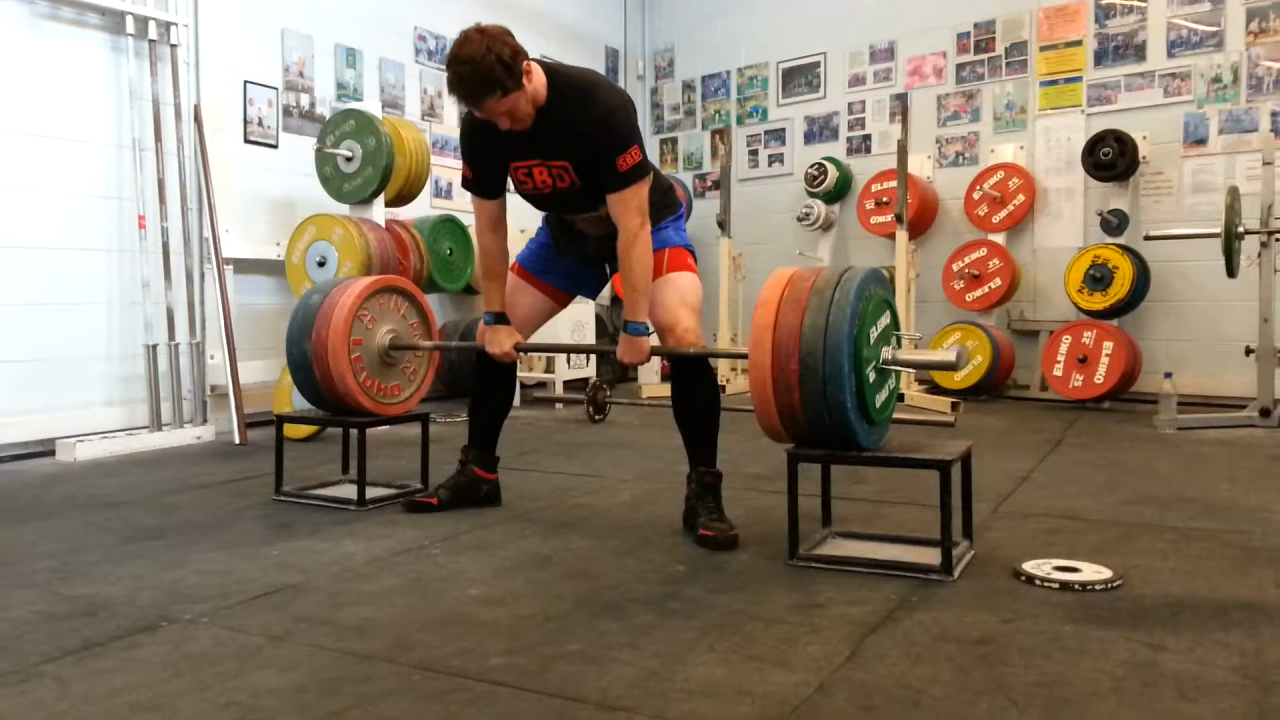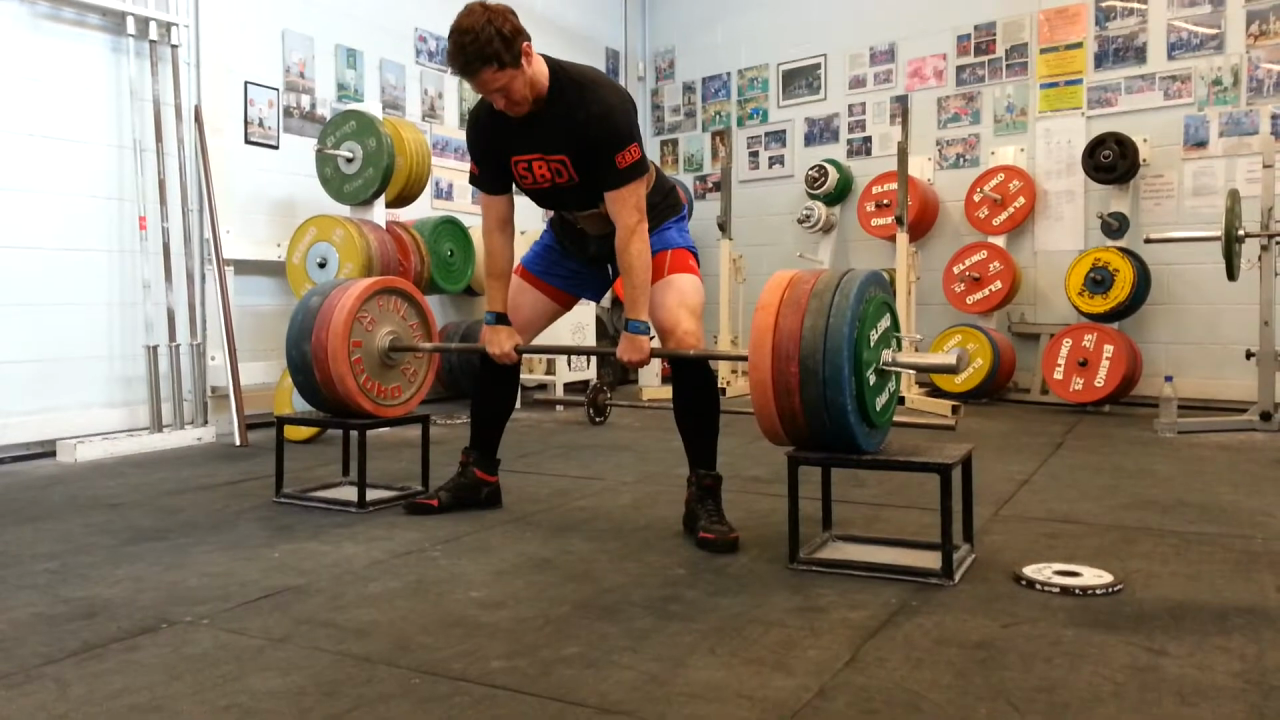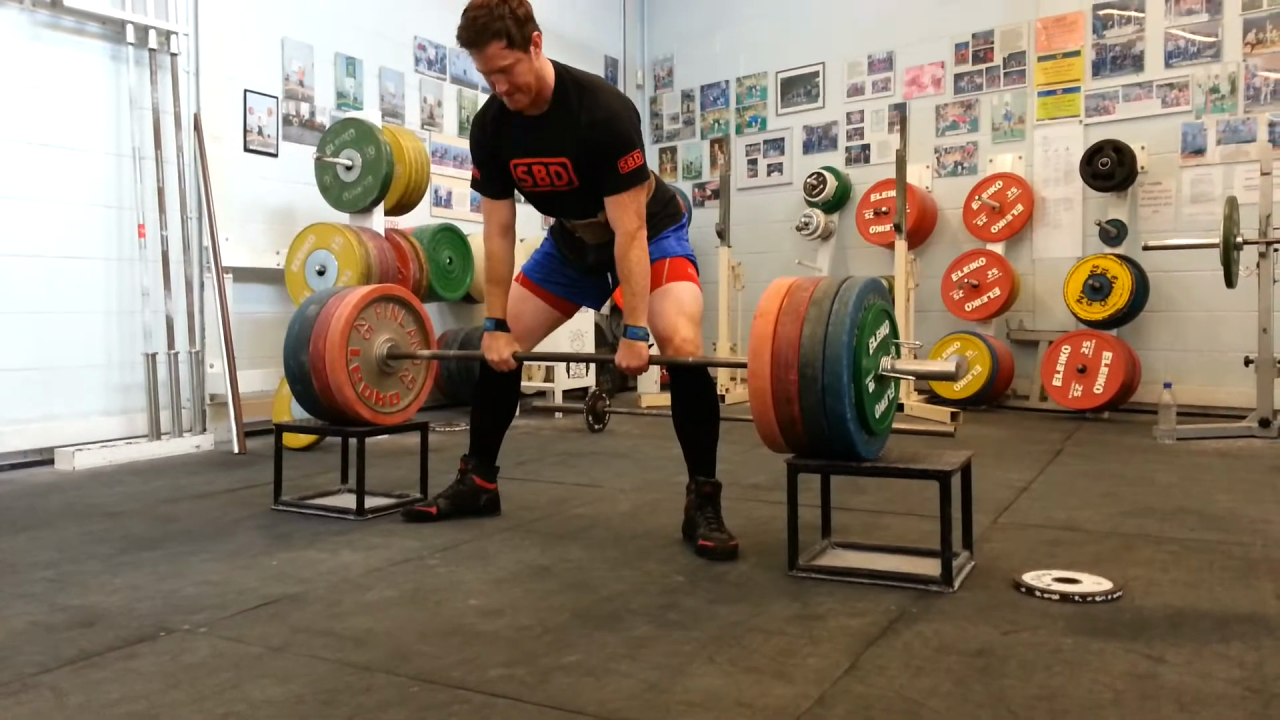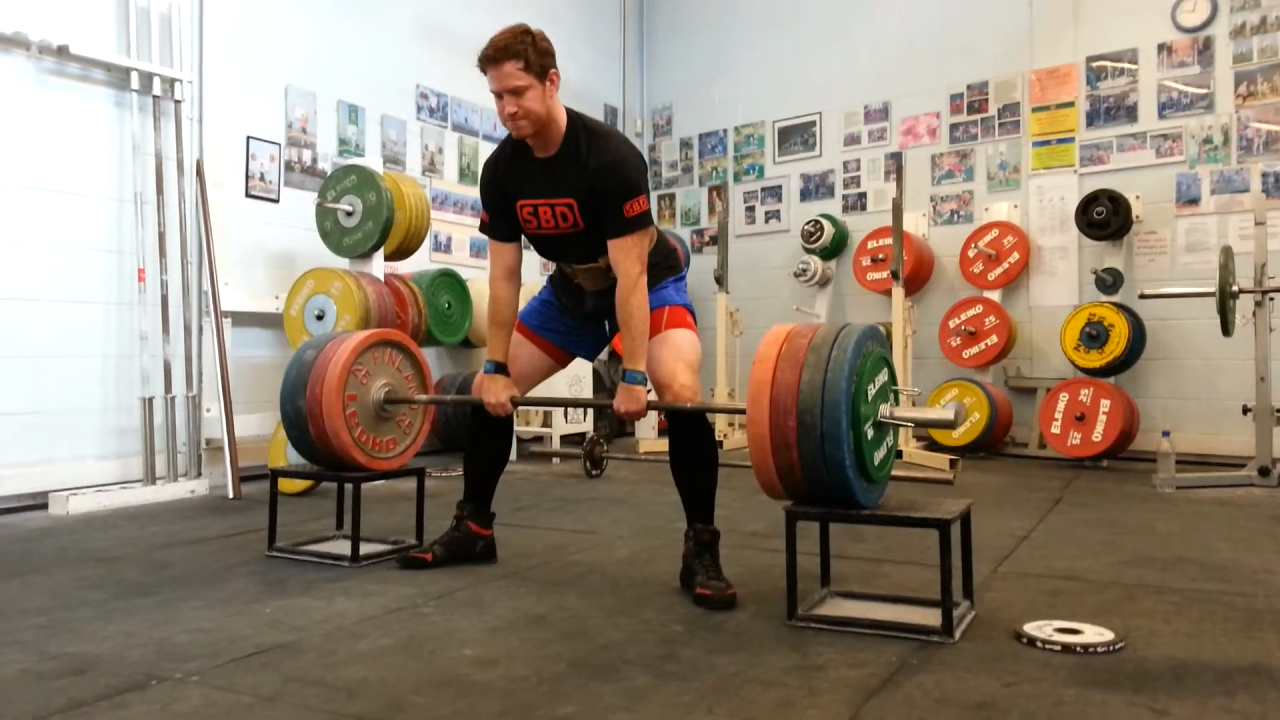
dt=0.4s
person 1, frame 1
left shoulder: (600, 105)
right shoulder: (479, 127)
left elbow: (631, 224)
right elbow: (490, 228)
left wrist: (635, 326)
right wrist: (495, 318)
left hip: (646, 222)
right hip: (567, 229)
left knee: (682, 335)
right knee: (495, 338)
left ankle: (703, 492)
right ankle: (478, 472)
person 1, frame 2
left shoulder: (599, 102)
right shoulder: (486, 124)
left elbow: (630, 223)
right elbow: (497, 224)
left wrist: (636, 325)
right wrist: (497, 317)
left hip: (650, 224)
right hip: (571, 231)
left knee: (683, 337)
right knee: (497, 339)
left ankle: (704, 494)
right ankle: (479, 474)
person 1, frame 3
left shoulder: (603, 110)
right shoulder: (490, 126)
left elbow: (629, 230)
right elbow: (499, 230)
left wrist: (634, 332)
right wrist: (496, 324)
left hip: (650, 233)
right hip: (571, 240)
left knee: (681, 345)
right knee: (497, 347)
left ankle: (703, 502)
right ankle: (478, 481)
person 1, frame 4
left shoulder: (611, 157)
right shoulder: (501, 169)
left elbow: (631, 275)
right elbow: (504, 273)
left wrist: (633, 377)
right wrist: (496, 367)
left hip: (650, 285)
right hip: (570, 290)
left knee: (679, 391)
right knee: (488, 392)
left ankle: (701, 550)
right ankle: (474, 528)
